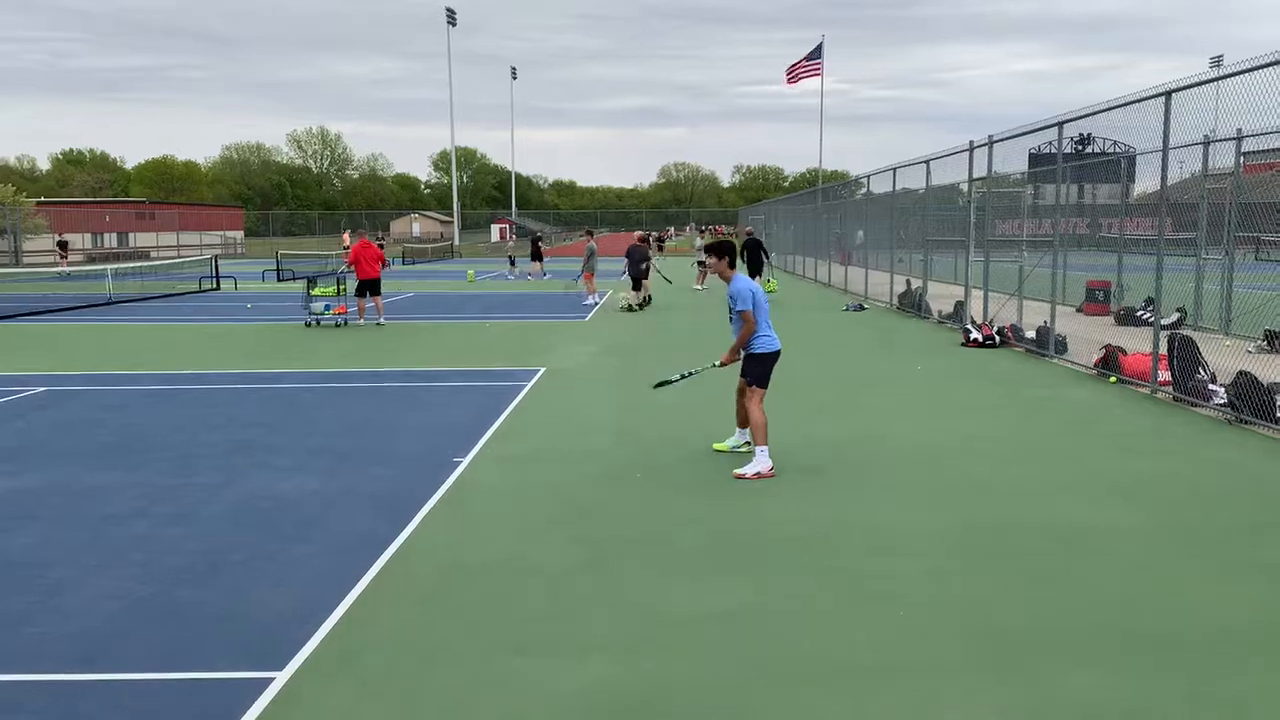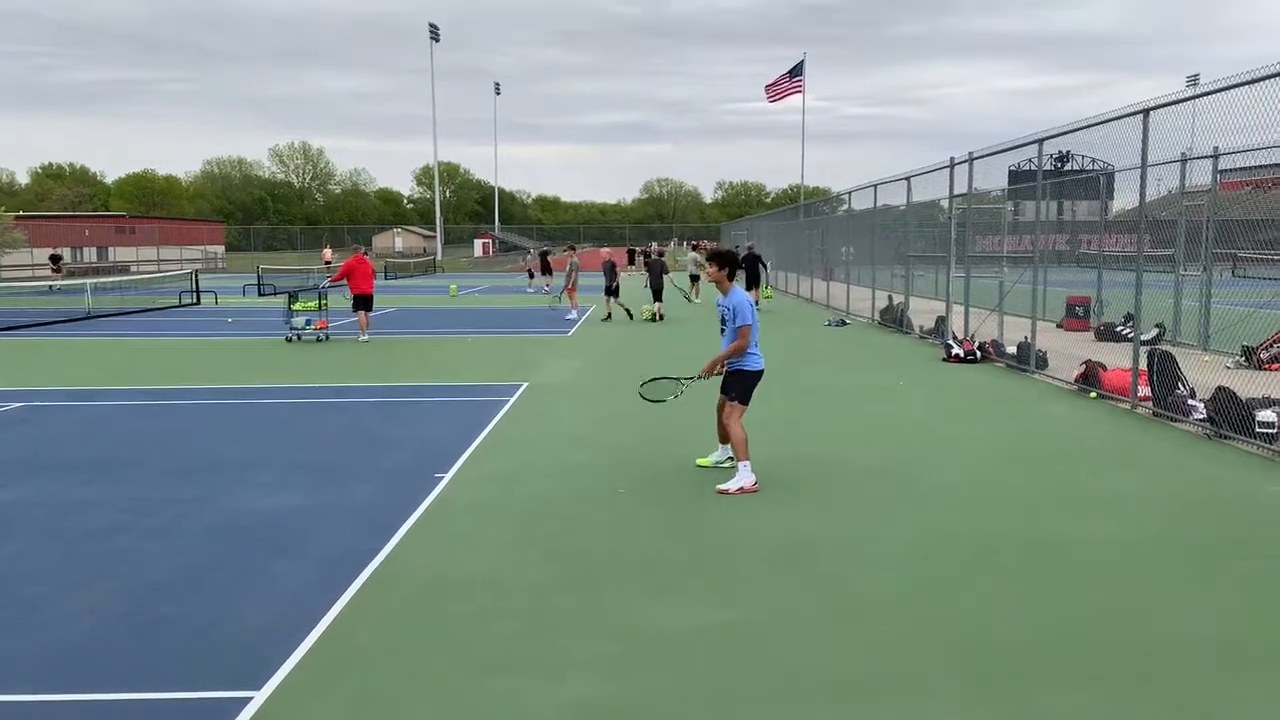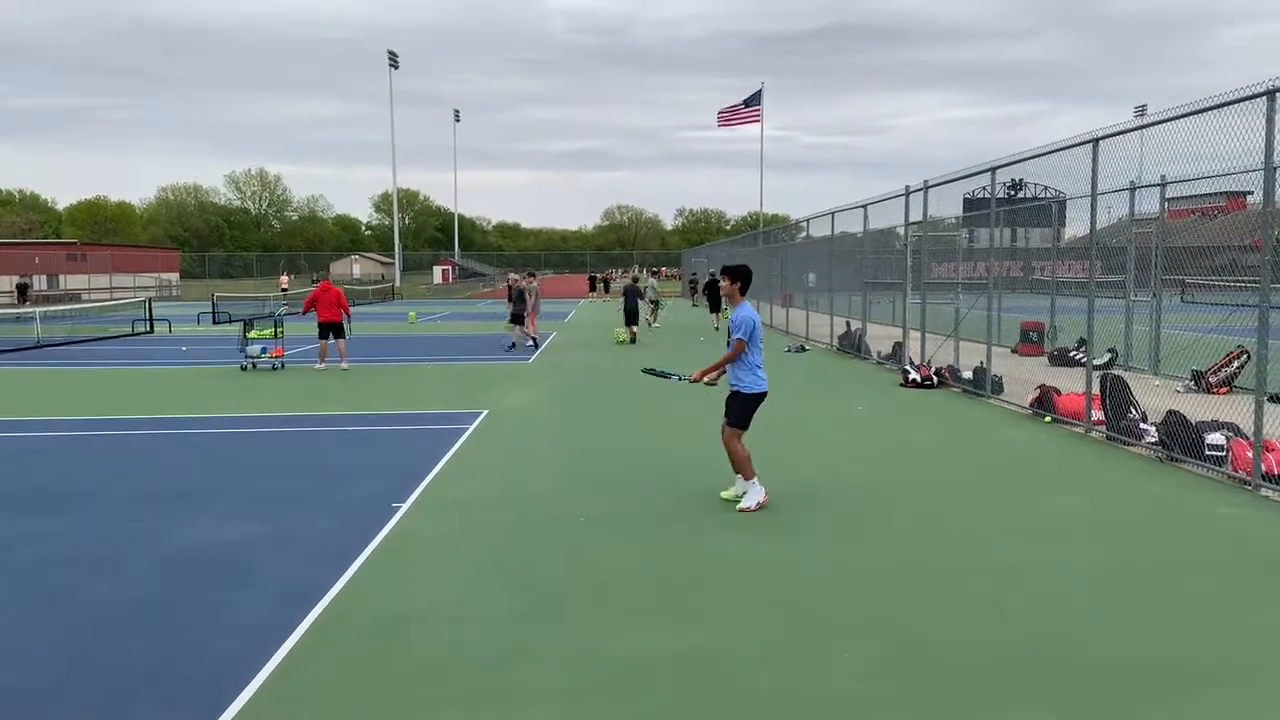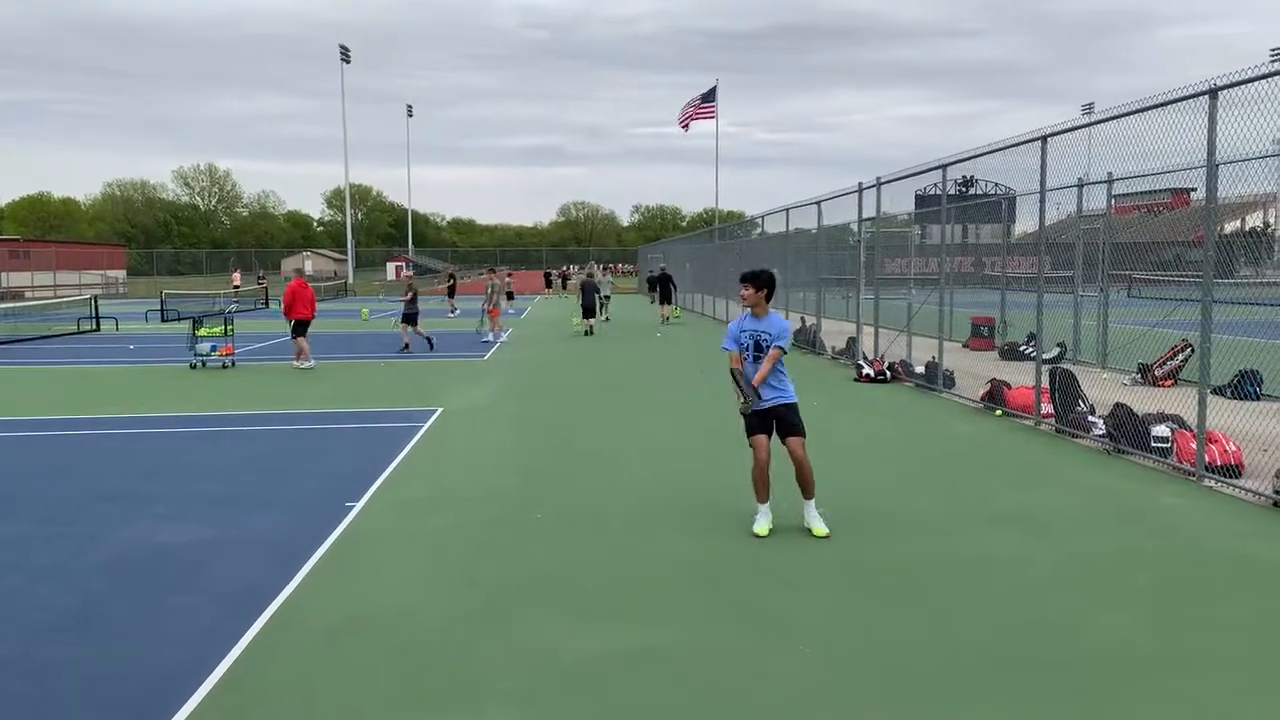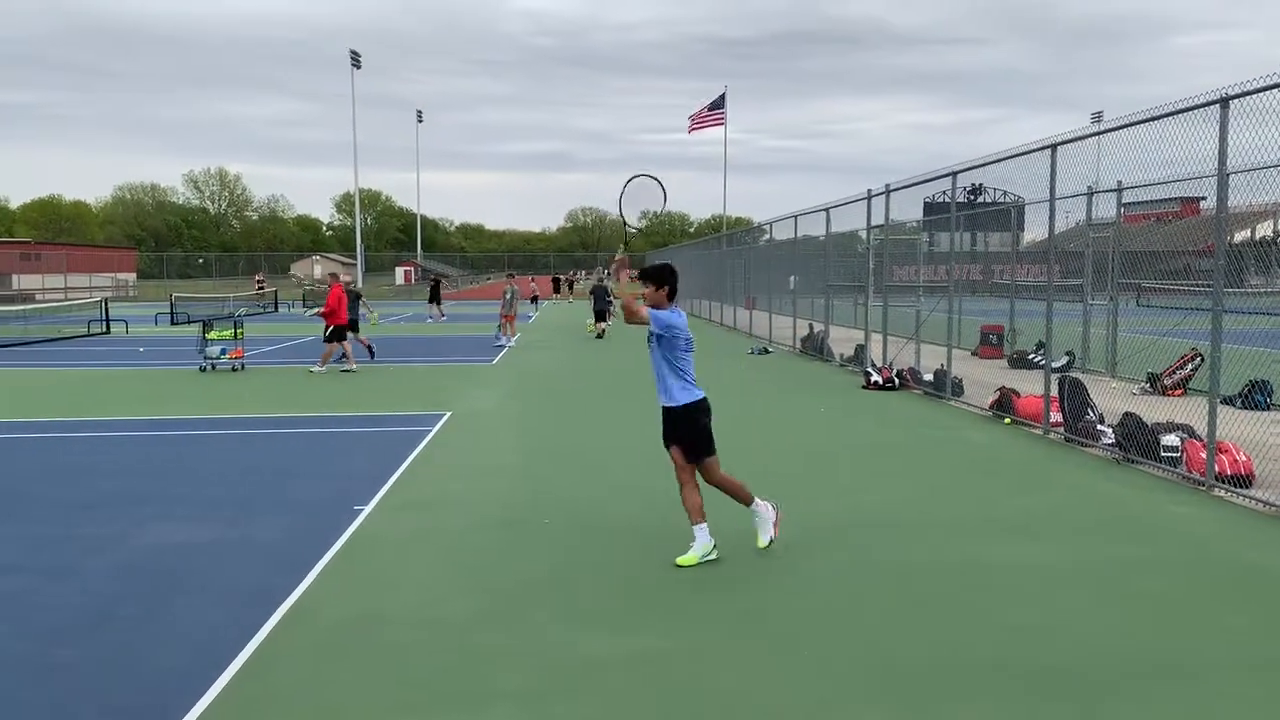
dt=1s
person 1, frame 1
left shoulder: (740, 287)
right shoulder: (736, 284)
left elbow: (750, 326)
left wrist: (732, 352)
right wrist: (738, 350)
left hip: (763, 349)
right hip: (757, 348)
left knee: (753, 402)
right knee: (742, 392)
left ankle: (763, 462)
right ankle: (742, 438)
person 1, frame 2
left shoulder: (740, 301)
right shoulder: (722, 299)
left elbow: (743, 342)
left wrist: (714, 362)
right wrist: (721, 361)
left hip: (747, 366)
right hip: (734, 365)
left knee: (731, 417)
right knee: (722, 408)
left ankle: (746, 476)
right ankle: (724, 454)
person 1, frame 3
left shoulder: (744, 316)
right shoulder: (737, 313)
left elbow: (734, 353)
left wrist: (704, 372)
right wrist: (717, 373)
left hip: (749, 388)
right hip: (741, 386)
left knee: (730, 439)
right knee: (731, 437)
left ankle: (756, 491)
right ankle: (742, 486)
person 1, frame 4
left shoulder: (782, 326)
right shoulder: (736, 327)
left elbow: (769, 364)
right elbow: (736, 365)
left hip: (782, 400)
right hip: (755, 404)
left knee: (799, 456)
right knee: (761, 459)
left ankle: (810, 513)
right ankle: (763, 513)
person 1, frame 5
left shoulder: (669, 319)
right shoulder: (663, 316)
left elbow: (631, 310)
right elbow: (630, 316)
left hip: (690, 406)
right hip: (672, 407)
left knee: (710, 473)
right knee: (684, 475)
left ankle: (762, 510)
right ankle: (704, 542)
